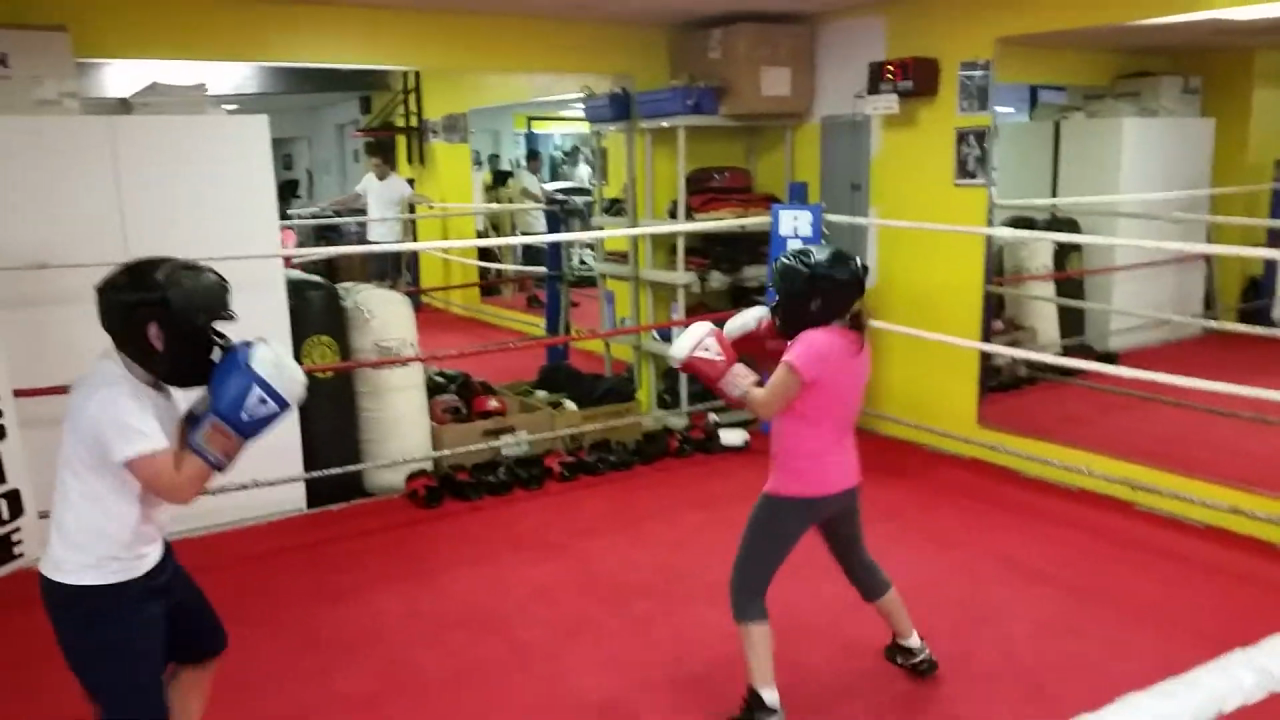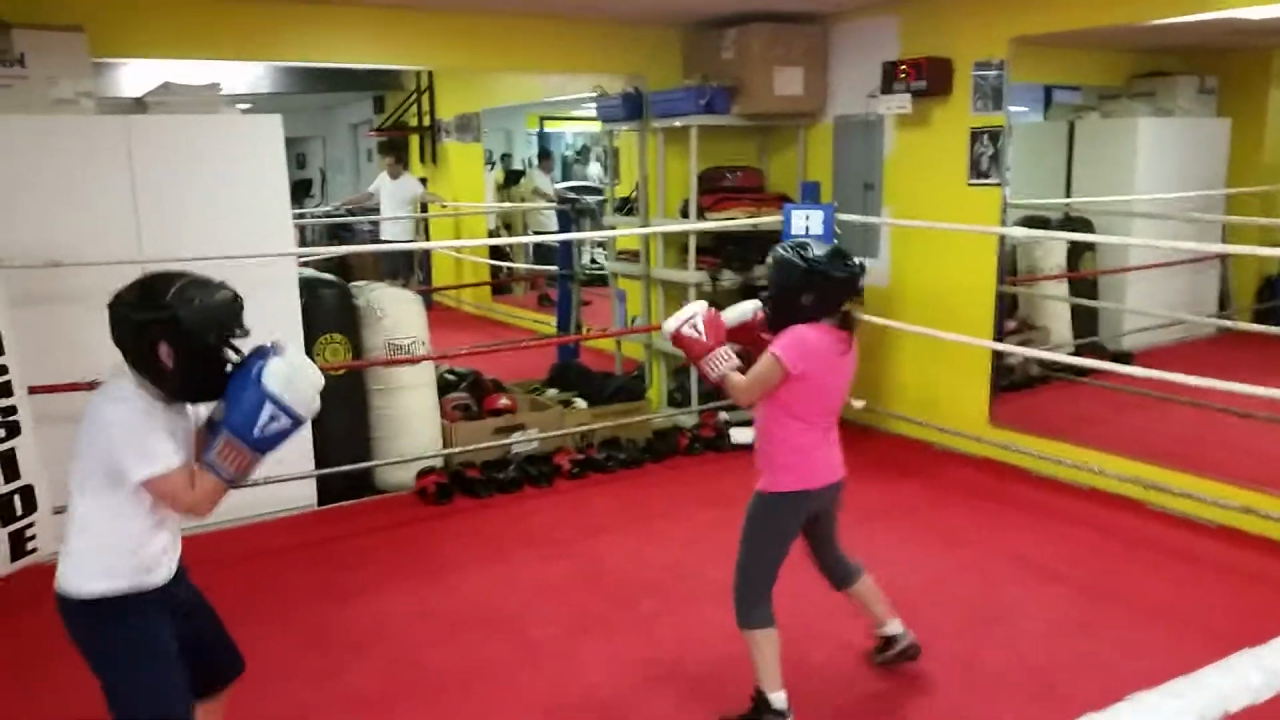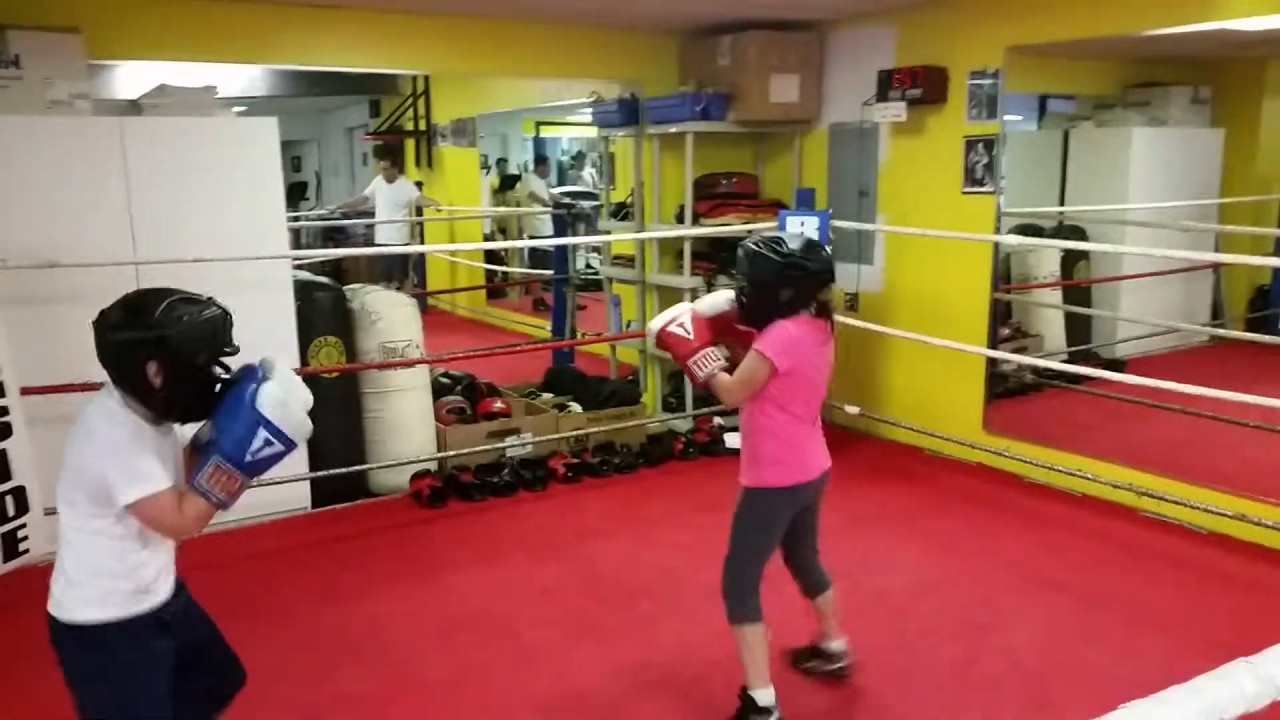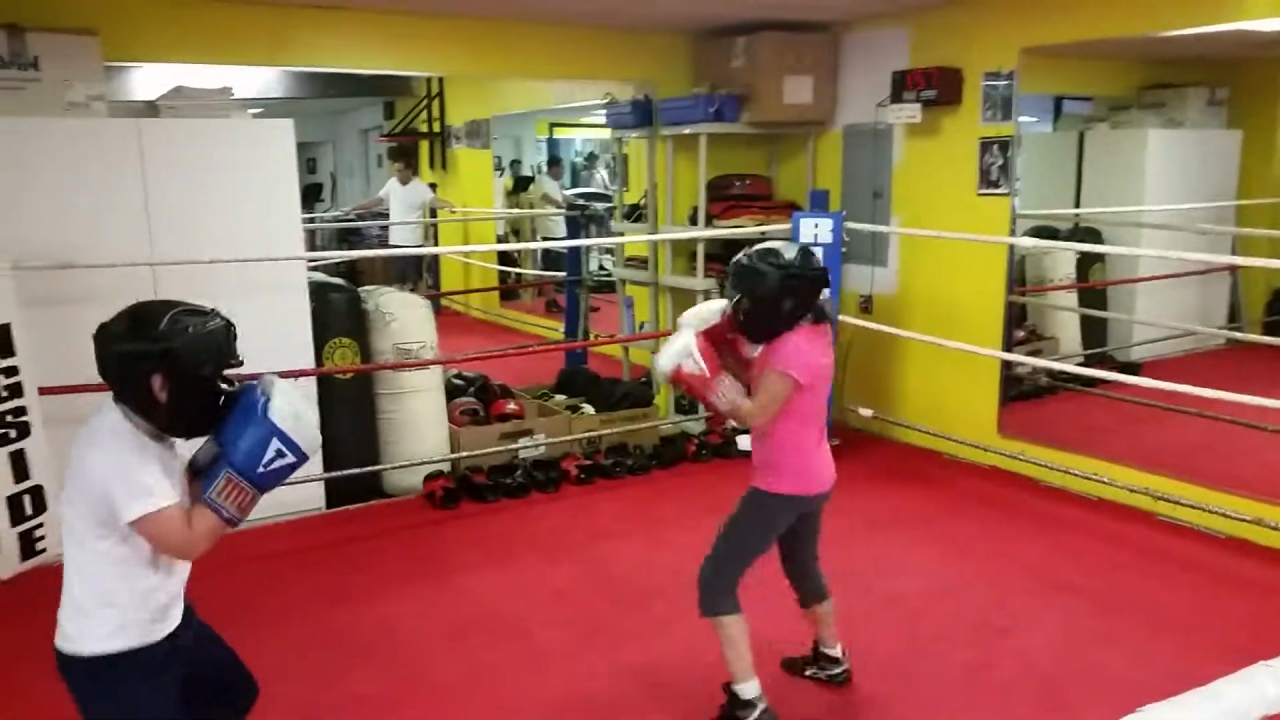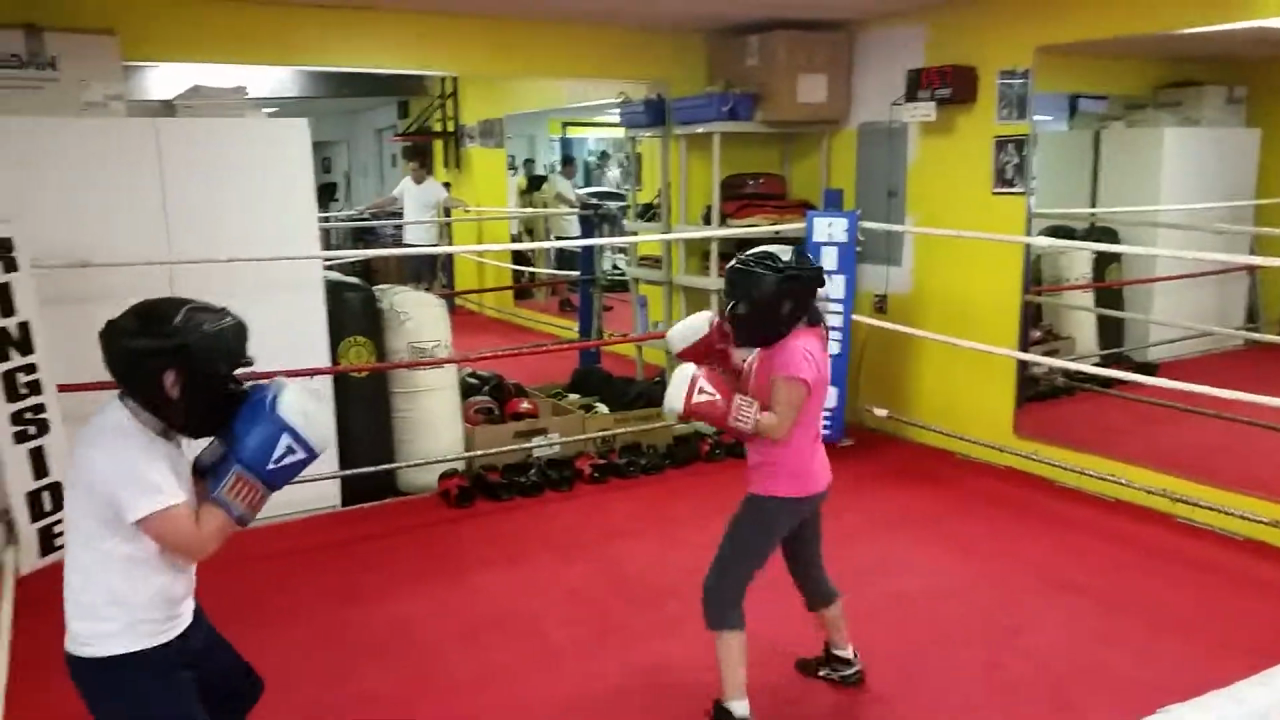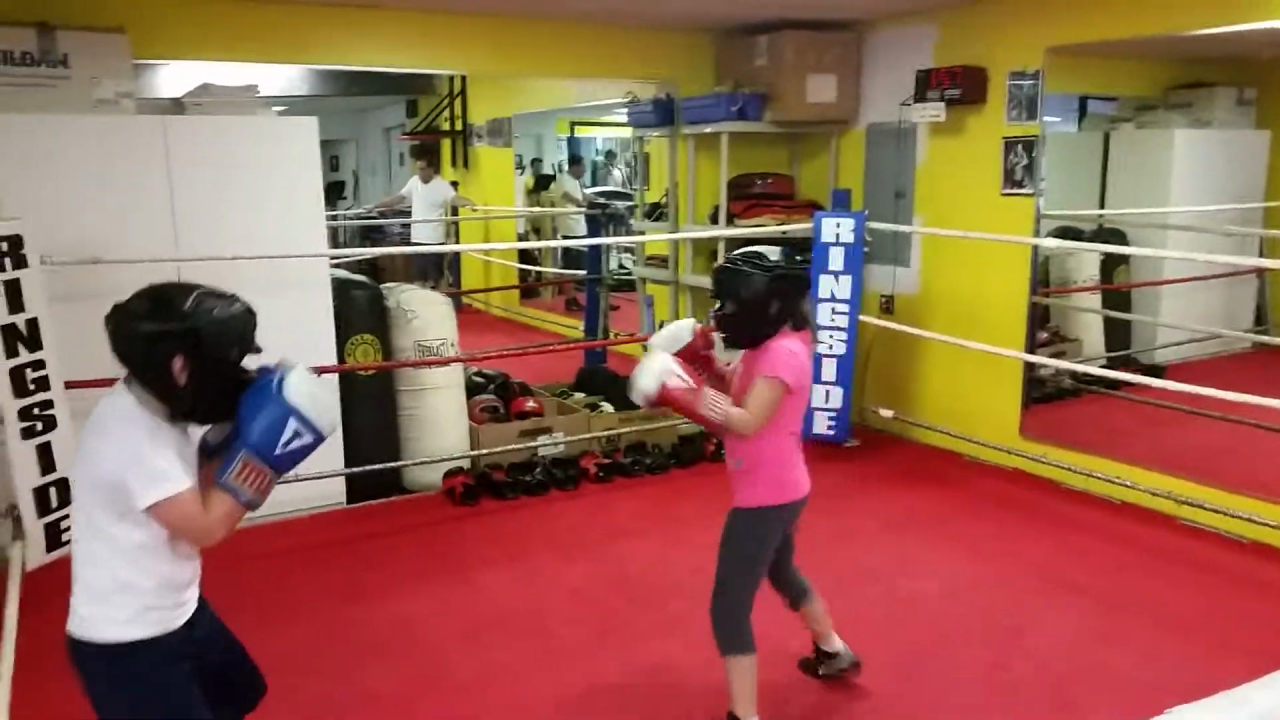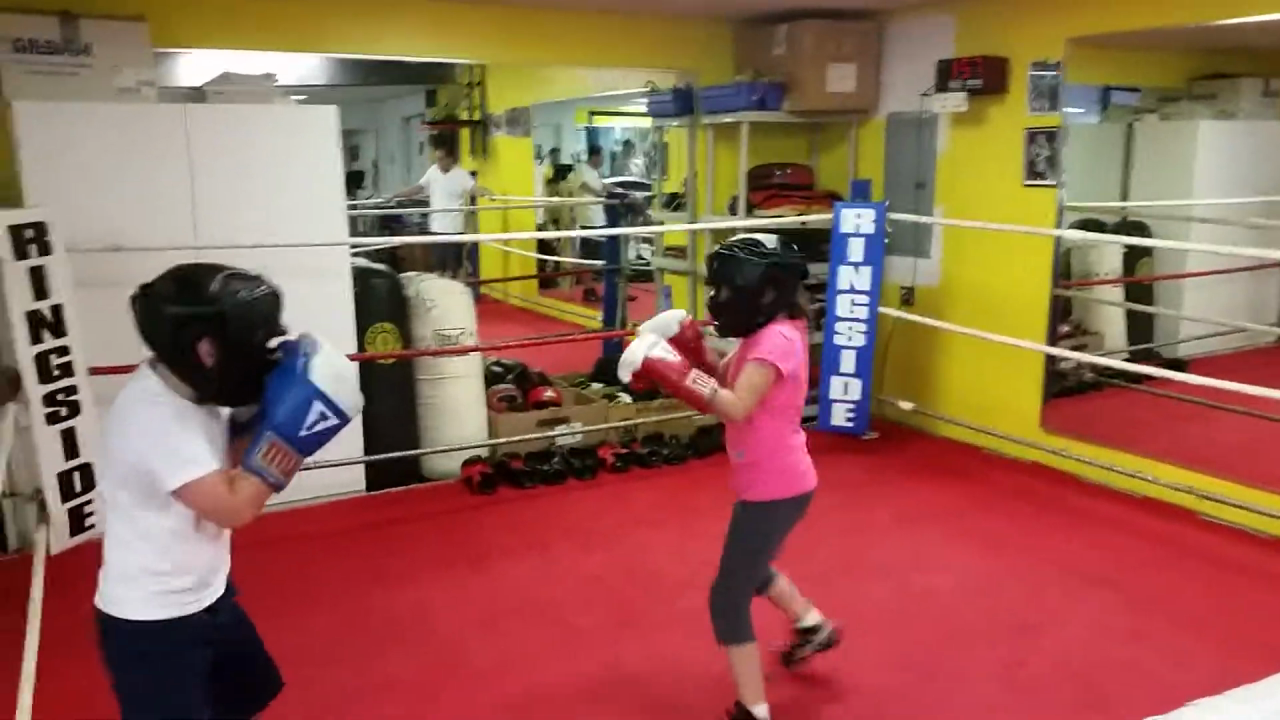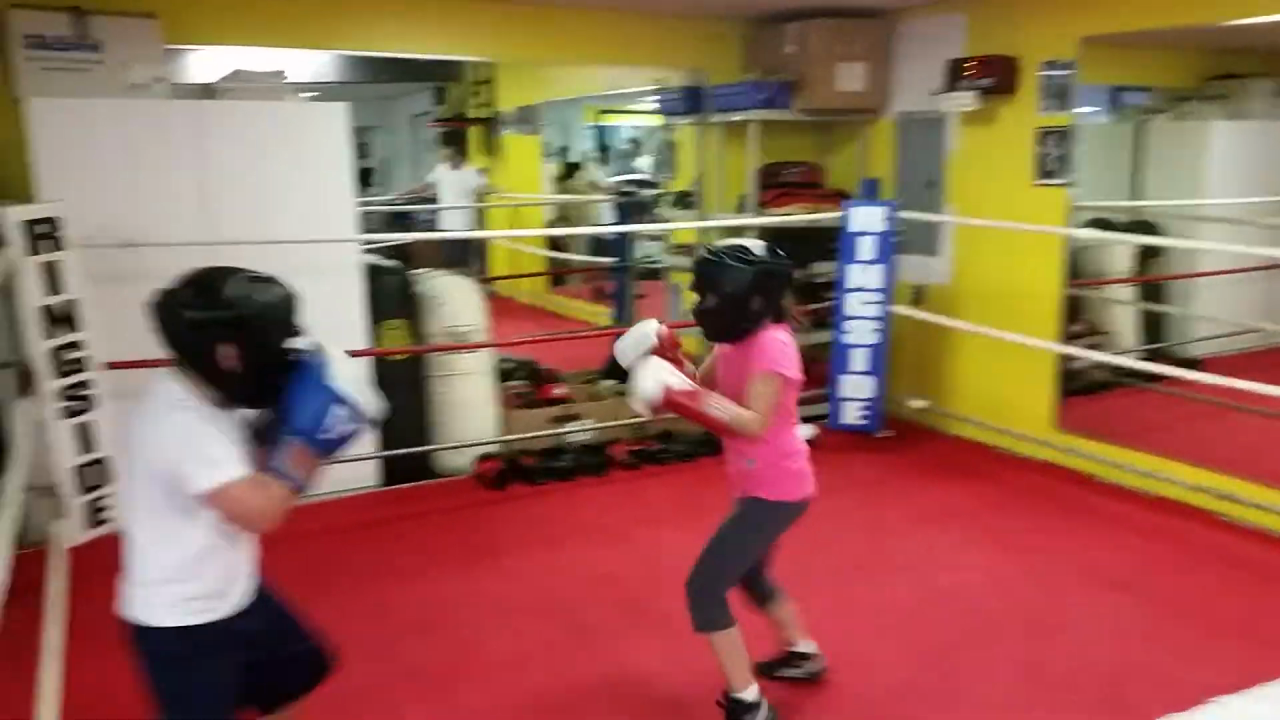
dt=0.1s
person 1, frame 1
left shoulder: (812, 346)
right shoulder: (855, 340)
left elbow: (764, 406)
left wrist: (720, 368)
right wrist: (769, 352)
left hip: (796, 488)
right hip: (842, 482)
left knee: (746, 584)
right knee: (858, 563)
right ankle: (914, 648)
person 1, frame 2
left shoulder: (797, 340)
right shoulder: (842, 337)
left elbow: (745, 394)
left wrist: (708, 348)
right wrist: (761, 341)
left hip: (787, 483)
right hip: (827, 477)
left knee: (751, 589)
right knee: (830, 558)
right ankle: (895, 634)
person 1, frame 3
left shoulder: (783, 334)
right shoulder: (816, 327)
left elbow: (734, 394)
left wrist: (690, 348)
right wrist: (736, 333)
left hip: (773, 479)
right hip: (809, 471)
left knee: (738, 584)
right knee: (803, 559)
right ankle: (832, 649)
person 1, frame 4
left shoulder: (794, 348)
right shoulder: (810, 334)
left elbow: (757, 415)
right elbow: (760, 379)
left wrist: (703, 379)
right wrist: (730, 348)
left hip: (783, 485)
right hip: (812, 480)
left knee: (715, 580)
right knee: (801, 567)
right ankle: (830, 656)
person 1, frame 5
left shoulder: (798, 351)
right shoulder: (784, 342)
left elbow: (776, 426)
right elbow: (751, 389)
left wrist: (717, 405)
right wrist: (719, 356)
left hip: (783, 489)
right hip: (805, 484)
left knee: (720, 592)
right knee: (809, 572)
right ankle: (841, 658)
person 1, frame 6
left shoulder: (781, 353)
right shoulder: (768, 344)
left elbow: (747, 423)
right elbow: (735, 392)
left wrist: (687, 394)
right wrist: (703, 361)
left hip: (764, 498)
right hip: (783, 490)
left knee: (728, 609)
right knee: (781, 572)
right ankle: (833, 651)
person 1, frame 7
left shoulder: (777, 340)
right shoulder: (759, 335)
left elbow: (735, 408)
right elbow: (724, 381)
left wrist: (675, 375)
right wrist: (692, 352)
left hip: (774, 489)
right hip: (772, 483)
left knee: (726, 600)
right knee: (749, 567)
right ankle: (813, 626)
person 1, frame 8
left shoulder: (771, 345)
right shoulder: (737, 342)
left elbow: (754, 425)
right elbow: (707, 383)
left wrist: (683, 398)
right wrist: (670, 362)
left hip: (776, 491)
right hip: (765, 485)
left knee: (704, 590)
right knee: (748, 573)
right ankle: (803, 654)
person 2, frame 1
left shoulder: (142, 379)
right shoulder: (114, 396)
left elbow: (175, 446)
right elbow: (179, 484)
left wrist: (224, 395)
right wrist: (232, 410)
left hip: (142, 562)
right hip: (93, 583)
left knee: (199, 646)
person 2, frame 2
left shoulder: (158, 393)
right shoulder: (127, 414)
left elbow: (193, 456)
right elbow: (194, 498)
left wrist: (236, 408)
right wrist: (247, 427)
left hip: (157, 577)
right hip: (108, 597)
left knee: (215, 671)
person 2, frame 3
left shoulder: (137, 414)
right shoulder: (114, 435)
left elbow: (179, 484)
right elbow: (181, 521)
left wrist: (226, 426)
right wrist: (237, 447)
left hip: (155, 600)
right hip: (104, 626)
left knee: (215, 683)
person 2, frame 4
left shoulder: (141, 426)
right shoulder: (117, 450)
left elbow: (183, 500)
right elbow: (189, 539)
left wrist: (226, 446)
right wrist: (247, 464)
left hip: (165, 623)
right hip: (115, 652)
person 2, frame 5
left shoulder: (143, 425)
right shoulder: (124, 451)
left elbow: (187, 503)
right elbow: (197, 540)
left wrist: (229, 449)
right wrist: (255, 462)
left hip: (174, 624)
right hip: (124, 654)
person 2, frame 6
left shoulder: (152, 410)
right shoulder: (130, 436)
left elbow: (193, 488)
right elbow: (205, 527)
left wrist: (235, 433)
right wrist: (261, 447)
left hip: (178, 614)
right hip: (128, 643)
person 2, frame 7
left shoulder: (179, 392)
right shoulder: (156, 417)
left elbow: (223, 466)
right elbow: (232, 509)
left wrist: (262, 411)
right wrist: (287, 429)
left hip: (204, 597)
right hip: (153, 622)
person 2, frame 8
left shoulder: (201, 395)
right shoulder: (181, 424)
left elbow: (245, 470)
right elbow: (260, 513)
left wrist: (280, 419)
right wrist: (308, 435)
left hip: (235, 599)
right hip: (182, 625)
left knee: (297, 672)
